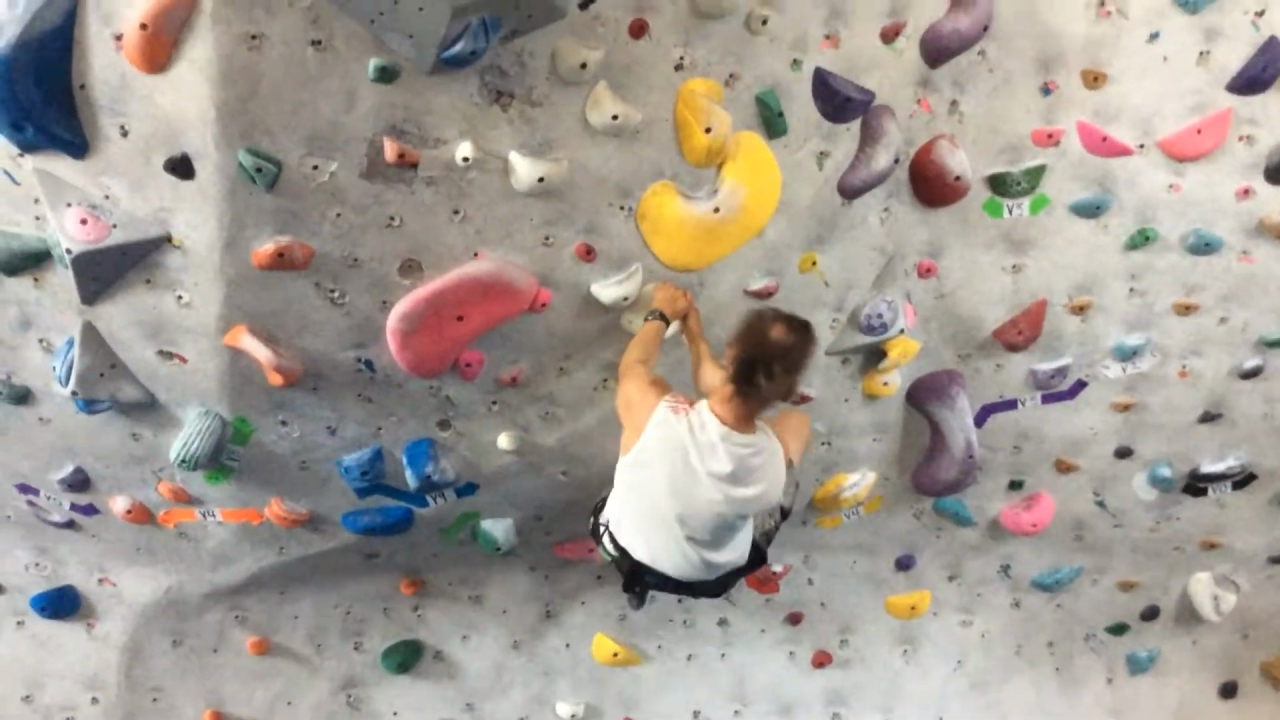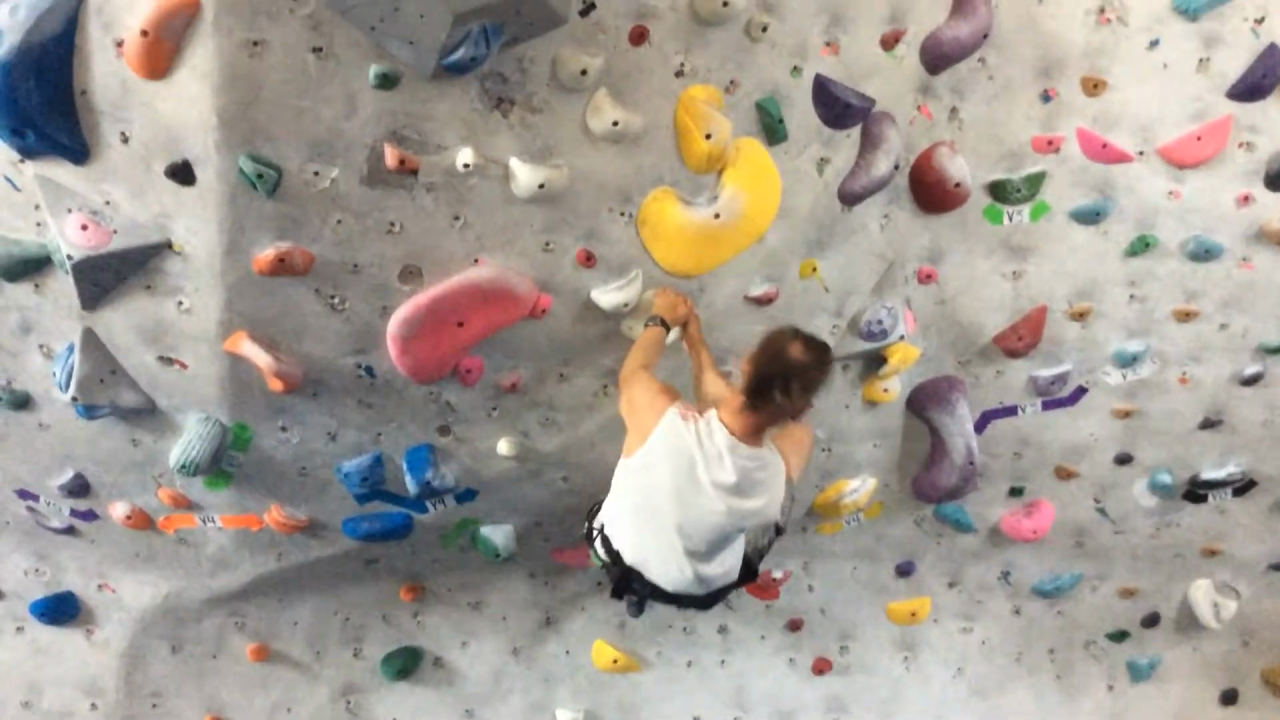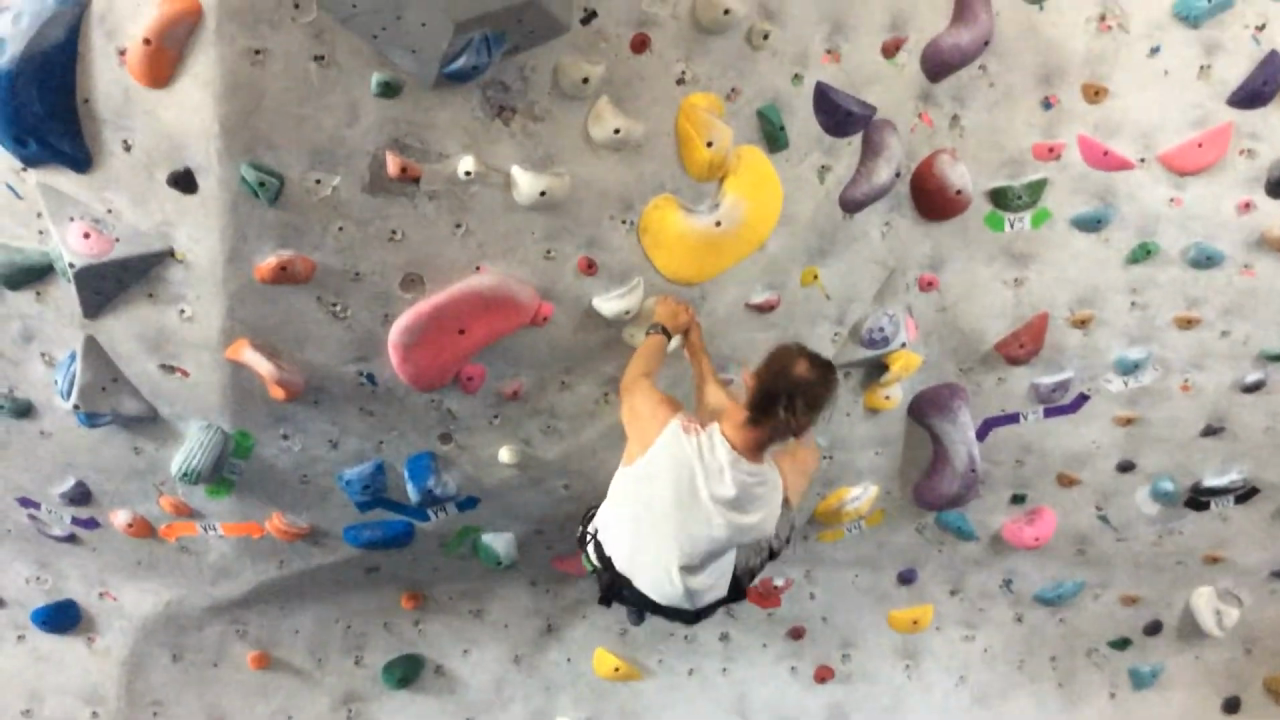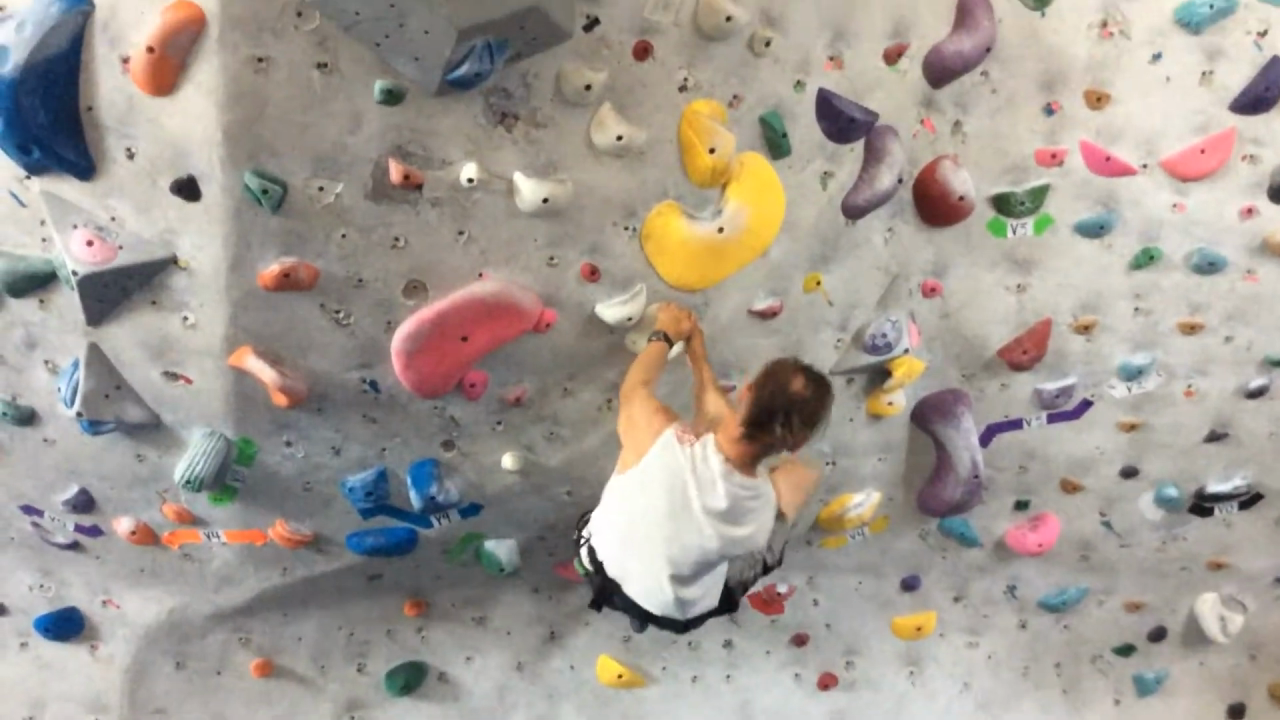
dt=0.1s
person 1, frame 1
left shoulder: (647, 405)
right shoulder: (771, 461)
left elbow: (633, 364)
right elbow: (719, 384)
left wrist: (661, 314)
right wrist: (692, 325)
left hip: (629, 556)
right hip: (715, 576)
right knee: (796, 423)
left ankle: (639, 582)
person 1, frame 2
left shoulder: (658, 411)
right shoulder: (772, 476)
left elbow: (632, 373)
right elbow: (715, 390)
left wrist: (661, 321)
right wrist: (692, 333)
left hip: (617, 559)
right hip: (701, 590)
right knee: (801, 438)
left ankle: (637, 590)
person 1, frame 3
left shoulder: (658, 421)
right shoulder: (768, 494)
left elbow: (634, 380)
right elbow: (716, 402)
left wrist: (662, 328)
right wrist: (693, 340)
left hip: (610, 565)
right hip: (691, 604)
person 1, frame 4
left shoulder: (655, 432)
right shoulder: (763, 502)
left elbow: (634, 387)
right elbow: (715, 410)
left wrist: (663, 335)
right wrist: (697, 350)
left hip: (604, 571)
right hip: (683, 613)
right knee: (805, 475)
